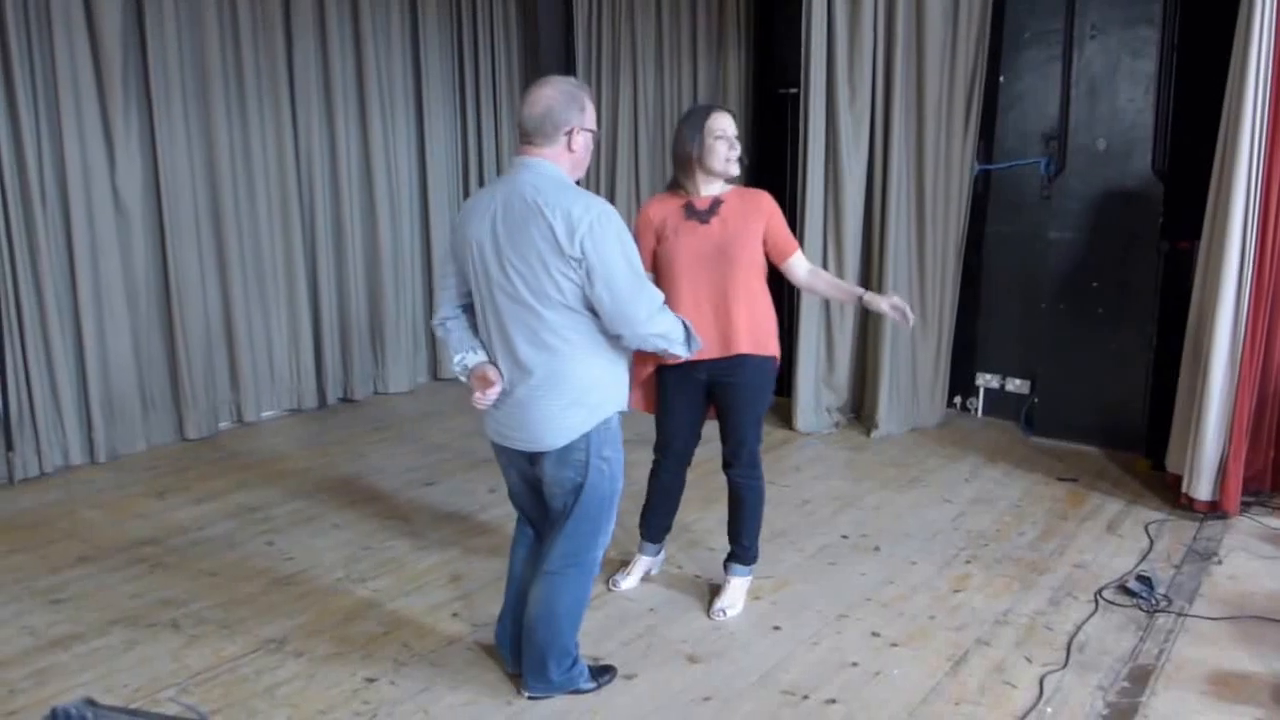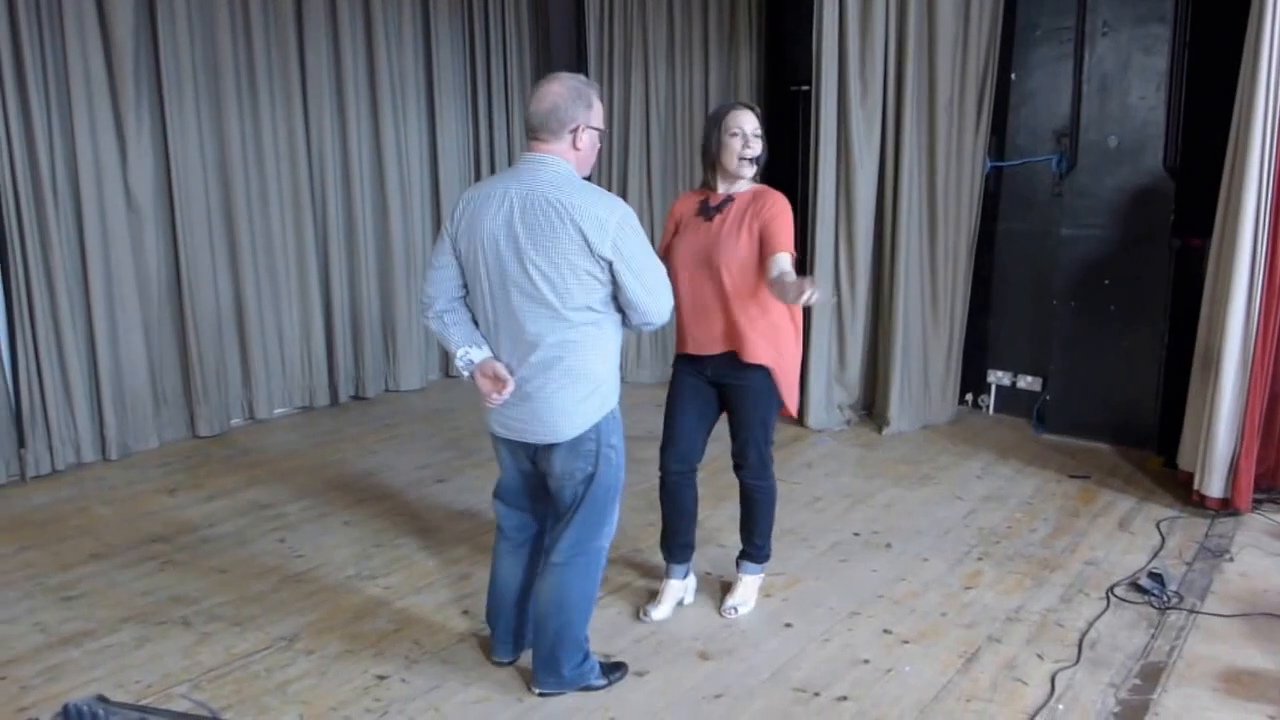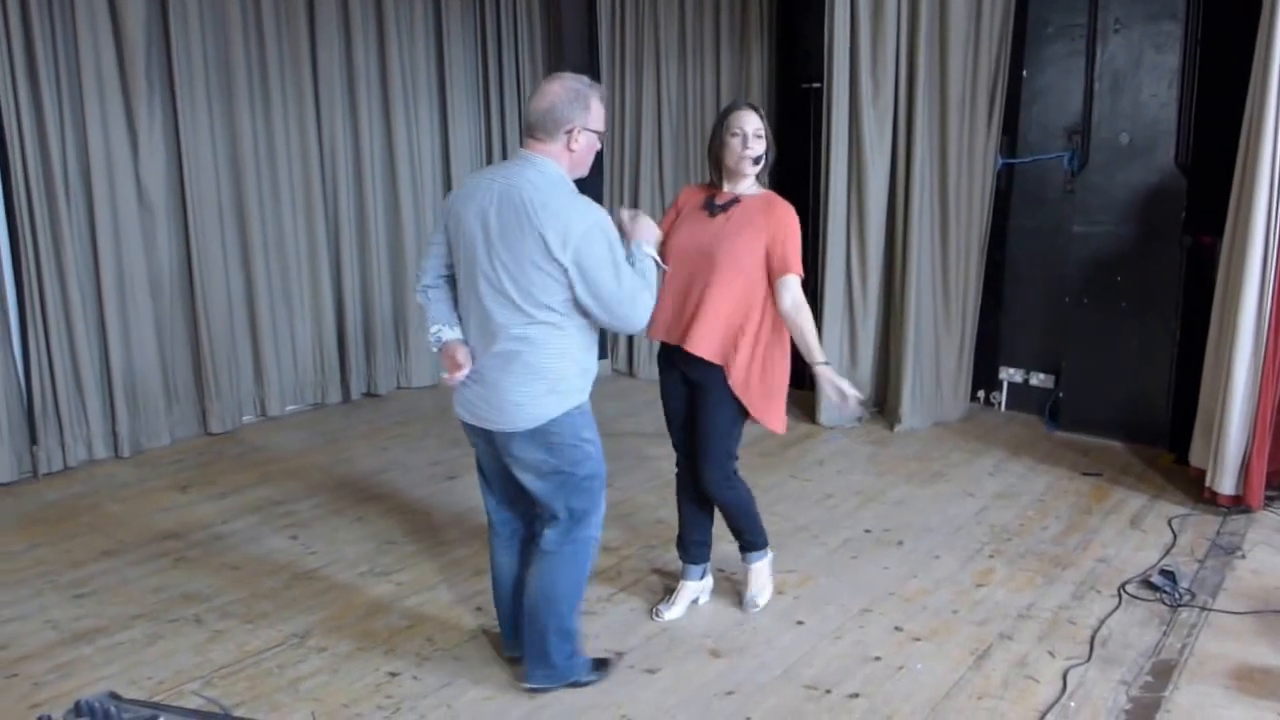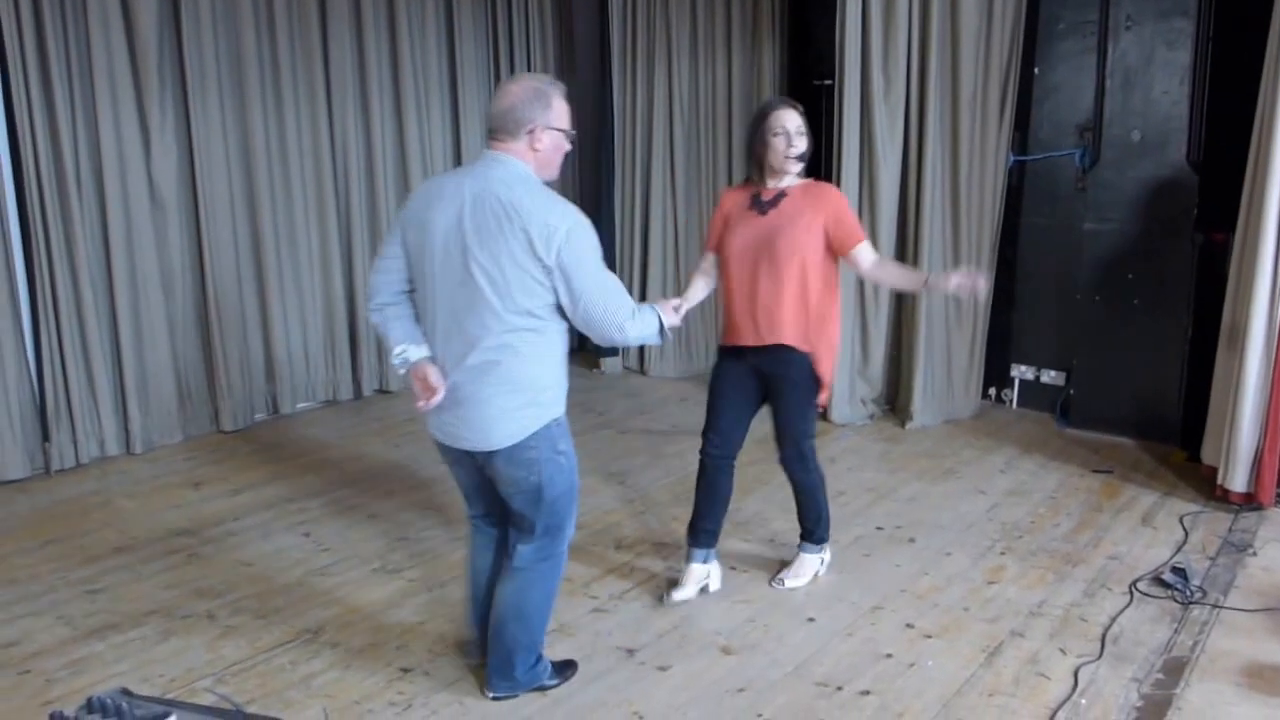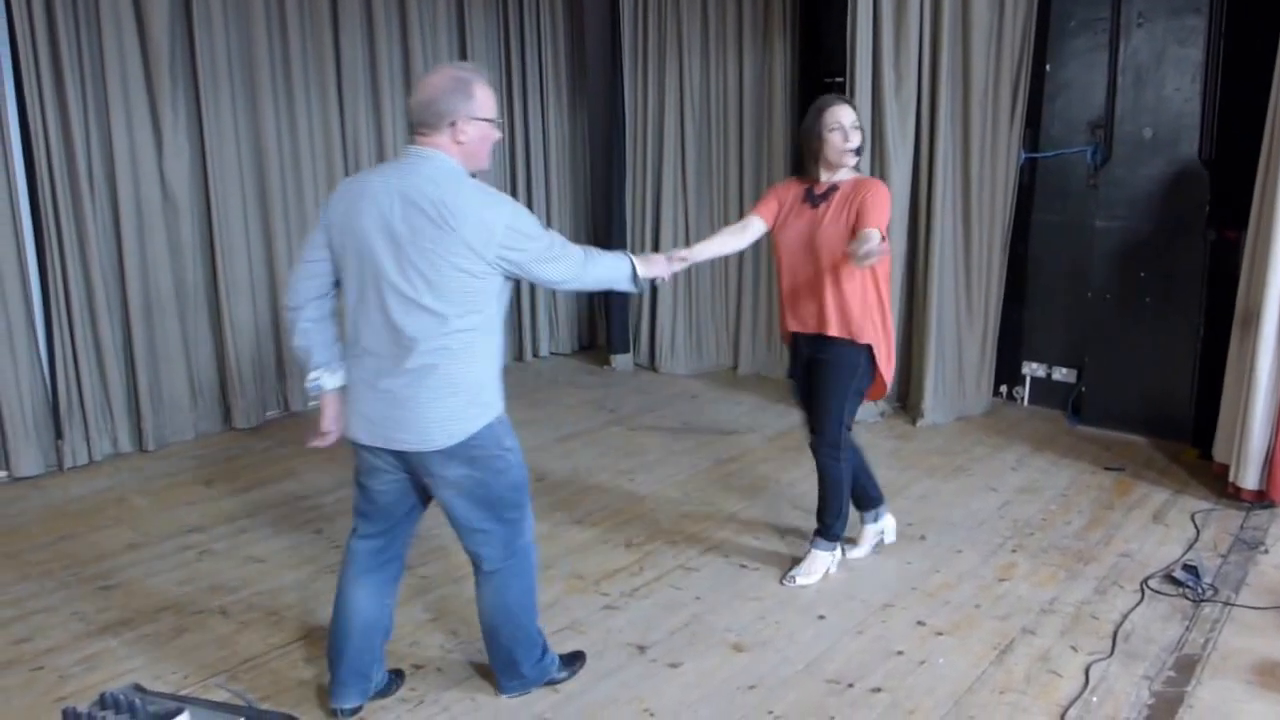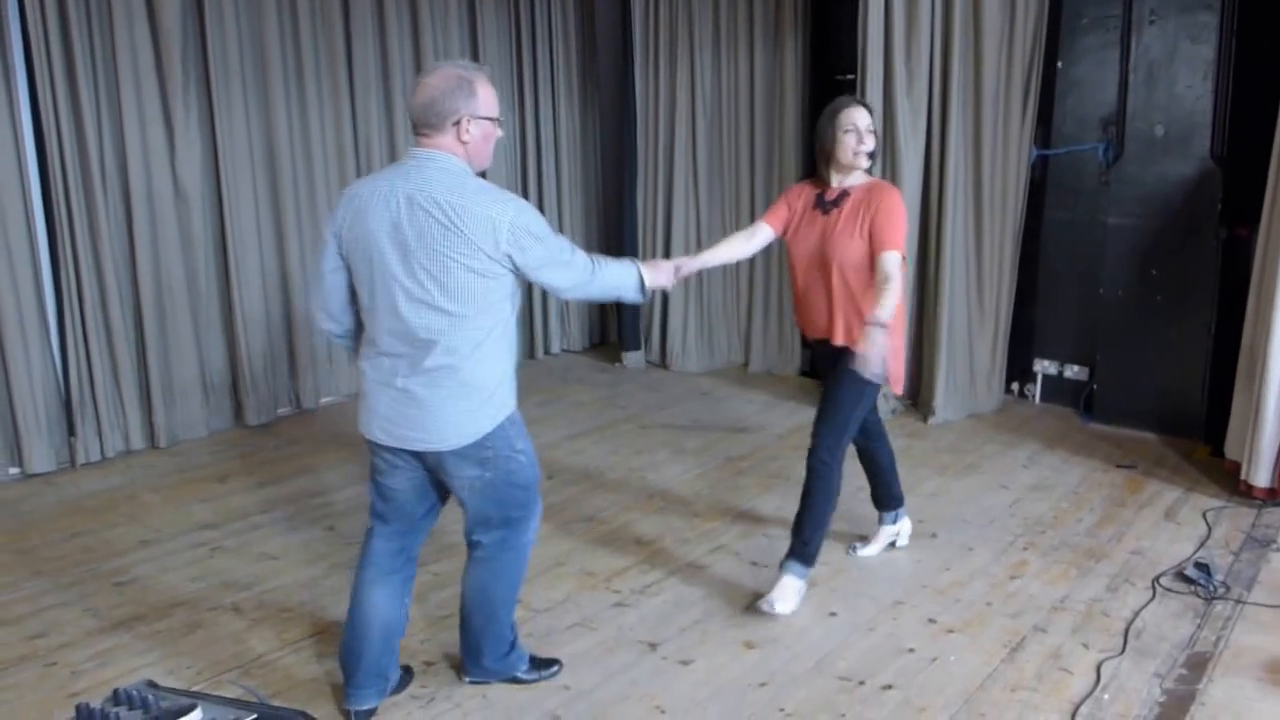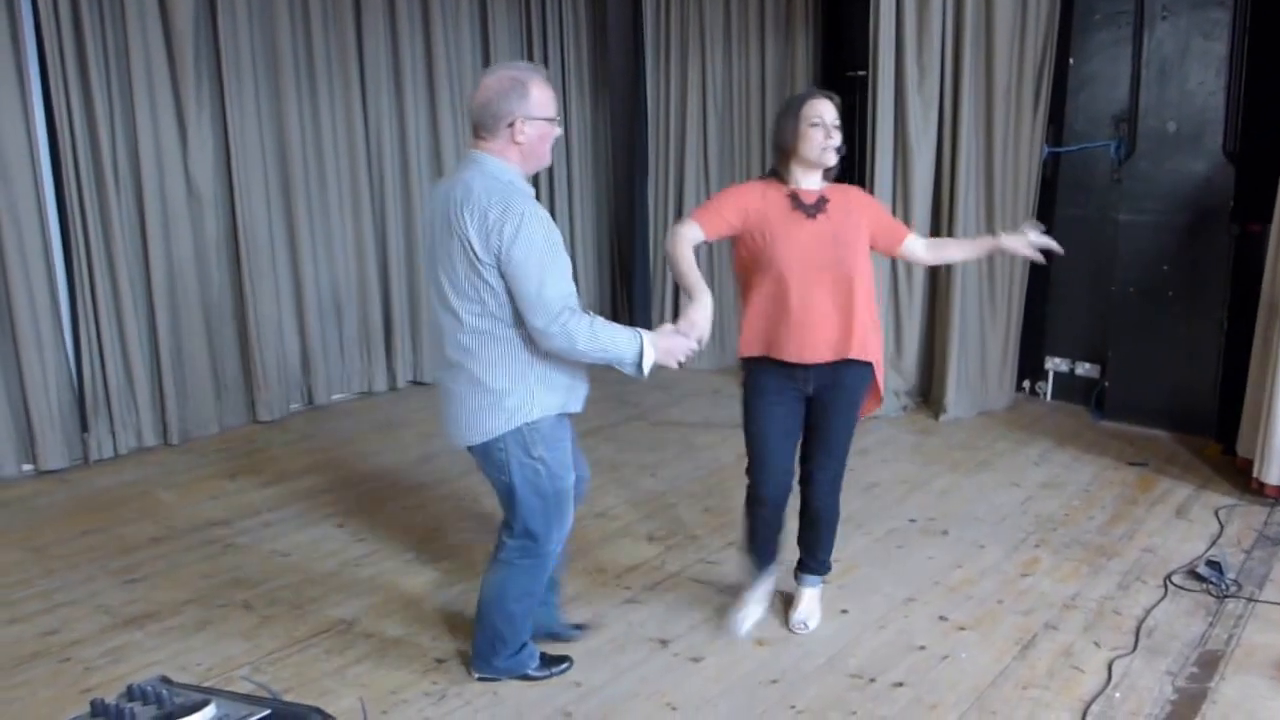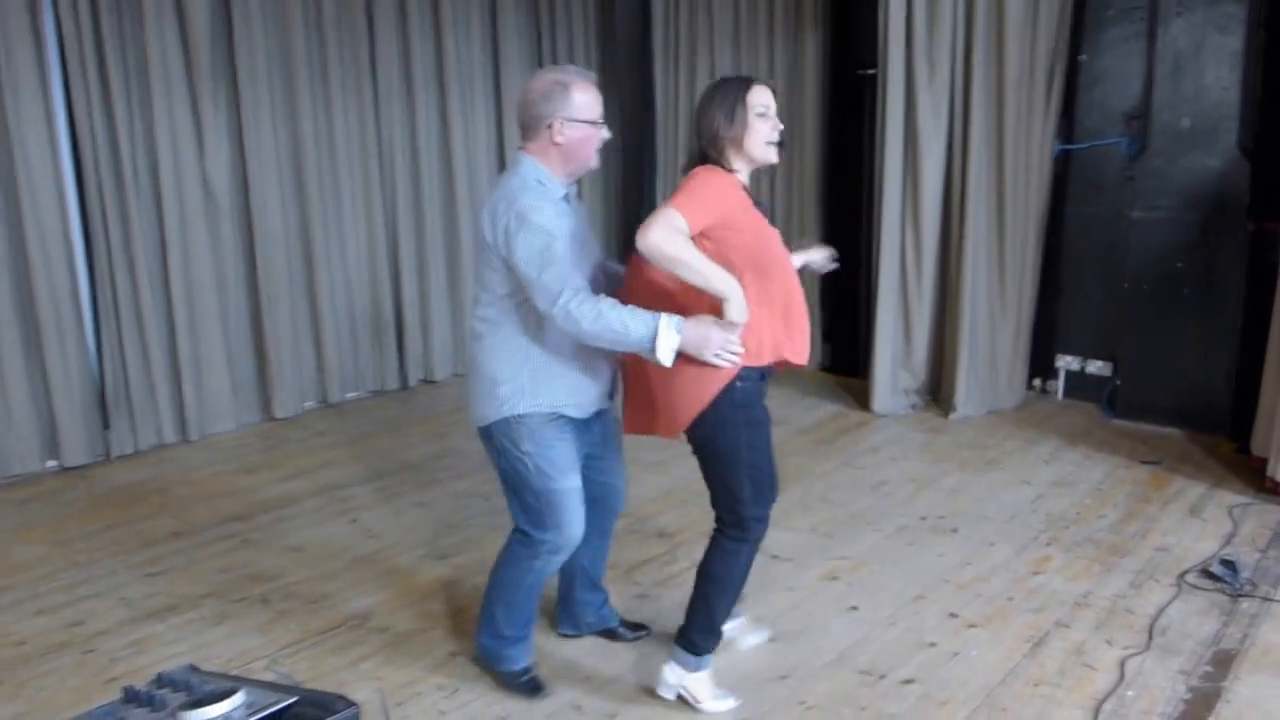
dt=0.4s
person 1, frame 1
left shoulder: (476, 210)
right shoulder: (584, 212)
left elbow: (449, 310)
right elbow: (637, 319)
left wrist: (475, 363)
right wrist: (683, 337)
left hip: (508, 416)
right hip: (576, 418)
left knee: (535, 529)
right knee: (575, 545)
left ankle: (514, 643)
right ankle: (549, 670)
person 1, frame 2
left shoulder: (473, 203)
right shoulder: (601, 211)
left elbow: (439, 302)
right elbow: (655, 308)
left wrist: (478, 359)
right wrist: (608, 317)
left hip: (508, 409)
right hip: (579, 411)
left knee: (518, 523)
right knee: (579, 538)
left ankle: (506, 637)
right ankle: (560, 666)
person 1, frame 3
left shoulder: (470, 192)
right shoulder: (577, 216)
left elbow: (433, 278)
right elbow: (629, 315)
left wrist: (450, 339)
right wrist: (642, 249)
left hip: (479, 399)
right hip: (546, 406)
left knee: (509, 519)
right knee: (573, 523)
left ankle: (517, 634)
right ankle: (552, 659)
person 1, frame 4
left shoulder: (426, 198)
right shoulder: (556, 219)
left elbow: (385, 296)
right elbow: (607, 323)
left wrist: (417, 358)
right wrist: (657, 319)
left hip: (451, 414)
right hip: (523, 418)
left knee: (490, 527)
right knee: (540, 538)
left ankle: (490, 638)
right ankle: (514, 669)
person 1, frame 5
left shoulder: (349, 196)
right shoulder: (485, 211)
left elbow: (305, 301)
right elbow: (566, 265)
left wrist: (330, 383)
right wrist: (636, 267)
left hip: (379, 419)
right hip: (458, 420)
left knee: (375, 543)
right knee: (503, 541)
right ankle: (523, 665)
person 1, frame 6
left shoulder: (356, 200)
right shoulder: (493, 210)
left elbow: (334, 315)
right elbow: (574, 272)
right wrist: (643, 274)
left hip: (389, 415)
right hip: (472, 416)
left knee: (390, 543)
right knee: (504, 533)
right ankle: (490, 656)
person 1, frame 7
left shoulder: (449, 192)
right shoulder: (516, 214)
right elbow: (560, 327)
right wrist: (648, 346)
left hip: (479, 393)
right hip: (517, 405)
left knee: (545, 504)
right knee: (540, 528)
left ankle: (539, 613)
right ankle: (501, 651)
person 1, frame 8
left shoulder: (553, 195)
right shoulder: (526, 205)
left elbow: (588, 276)
right elbow: (572, 309)
right wrist: (676, 332)
left hip: (577, 393)
right hip: (528, 403)
left knee: (601, 502)
right knee: (553, 526)
left ankle: (582, 611)
right ankle: (501, 643)
person 2, frame 1
left shoulder: (758, 205)
right shoulder: (657, 212)
left elbow: (803, 272)
left wrist: (866, 298)
right wrist: (647, 347)
left hip: (745, 358)
right hip: (680, 361)
left knee: (742, 465)
right knee: (670, 458)
left ankle: (740, 571)
right ankle: (649, 550)
person 2, frame 2
left shoulder: (770, 204)
right shoulder: (685, 208)
left elbow: (776, 275)
right elbow: (662, 276)
left wrist: (794, 288)
left hip: (753, 360)
right hip: (695, 359)
left knee: (753, 467)
right knee: (675, 464)
left ankle: (752, 569)
right ankle: (678, 574)
person 2, frame 3
left shoulder: (777, 213)
right shoulder: (688, 200)
left elbow: (790, 298)
right elbow: (656, 265)
left wrist: (820, 365)
left hip: (730, 361)
right hip: (676, 353)
left knee: (714, 471)
right knee: (689, 466)
left ankle: (758, 556)
right ankle: (694, 574)
person 2, frame 4
left shoulder: (824, 199)
right shoulder: (731, 202)
left elbow: (870, 264)
right elbow: (710, 271)
left wrist: (932, 282)
right wrist: (676, 309)
left hip: (796, 347)
right hip: (738, 349)
left knee: (795, 453)
right knee: (716, 448)
left ankle: (815, 549)
right ankle: (701, 562)
person 2, frame 5
left shoulder: (870, 192)
right shoulder: (787, 194)
left elbow: (868, 242)
right elbow: (741, 235)
left wrist: (870, 246)
right wrist: (682, 256)
left hip: (851, 336)
right hip: (804, 335)
left knee: (828, 438)
right knee: (829, 436)
left ankle: (827, 545)
right ankle: (875, 515)
person 2, frame 6
left shoulder: (882, 198)
right shoulder: (800, 197)
left elbow: (890, 274)
right elbow: (753, 239)
left wrist: (876, 329)
right wrist: (693, 262)
left hip: (863, 342)
right hip: (829, 339)
left knee: (824, 449)
right knee: (863, 428)
left ankle: (797, 569)
right ankle: (894, 518)
person 2, frame 7
left shoulder: (856, 204)
right shoulder: (752, 198)
left elbow: (921, 249)
right elbow: (682, 234)
left wrist: (997, 243)
right wrist: (696, 291)
left hip: (843, 363)
right hip: (772, 366)
left knee: (822, 478)
right knee: (769, 481)
left ankle: (810, 581)
right ankle: (760, 574)
person 2, frame 8
left shoulder: (733, 193)
right shoulder: (710, 184)
right elbow: (655, 238)
left wrist: (798, 258)
right wrist: (728, 288)
left hip: (736, 374)
right hip: (719, 378)
left knee: (756, 494)
right knee: (746, 516)
left ankle: (719, 615)
right ankle: (687, 664)
